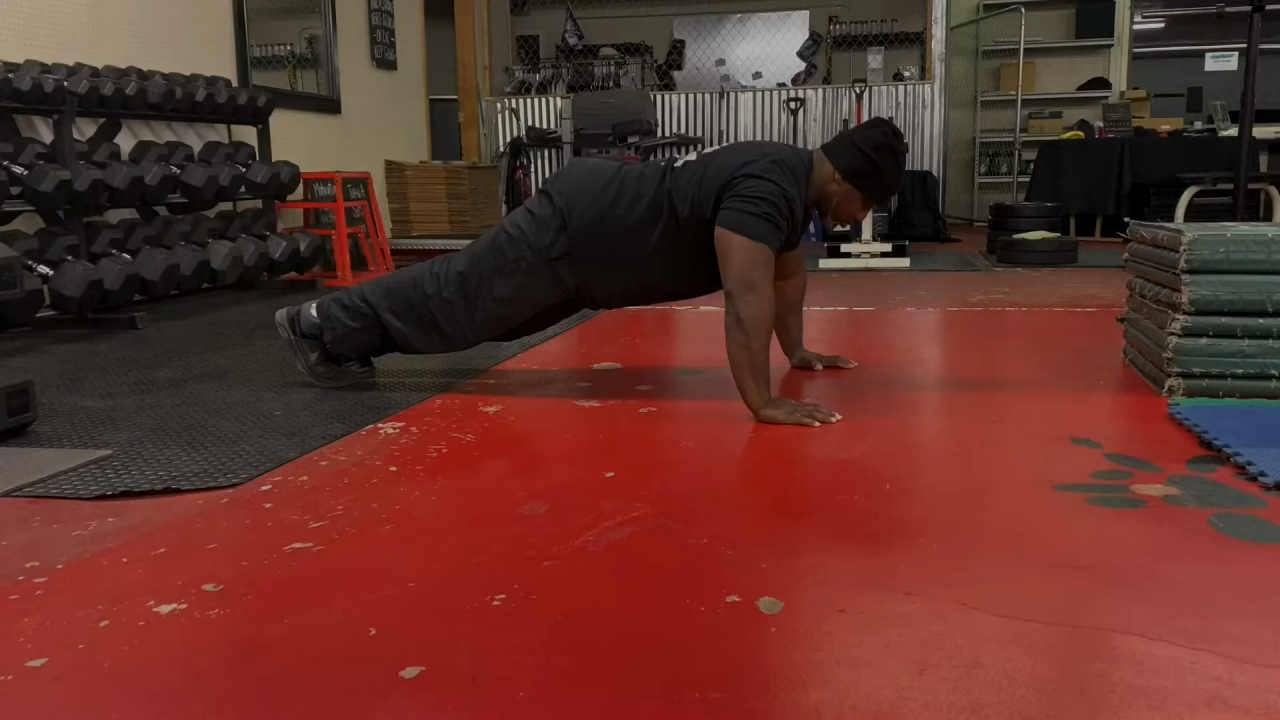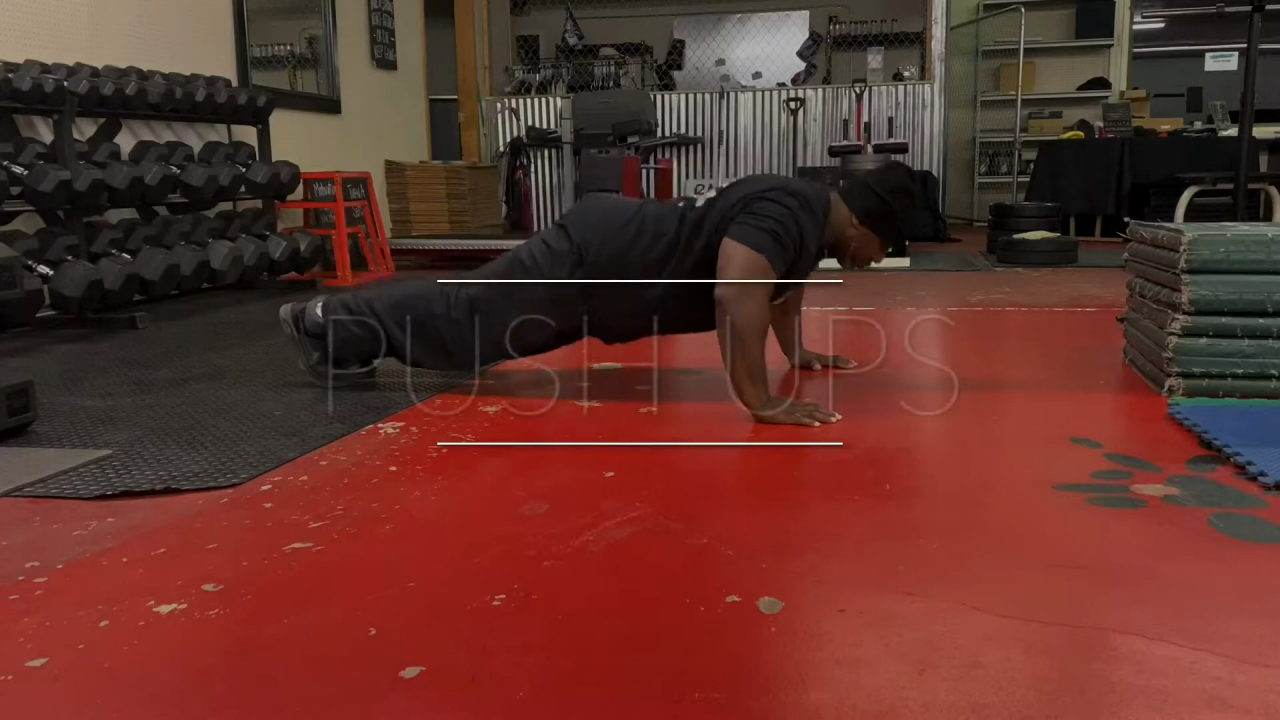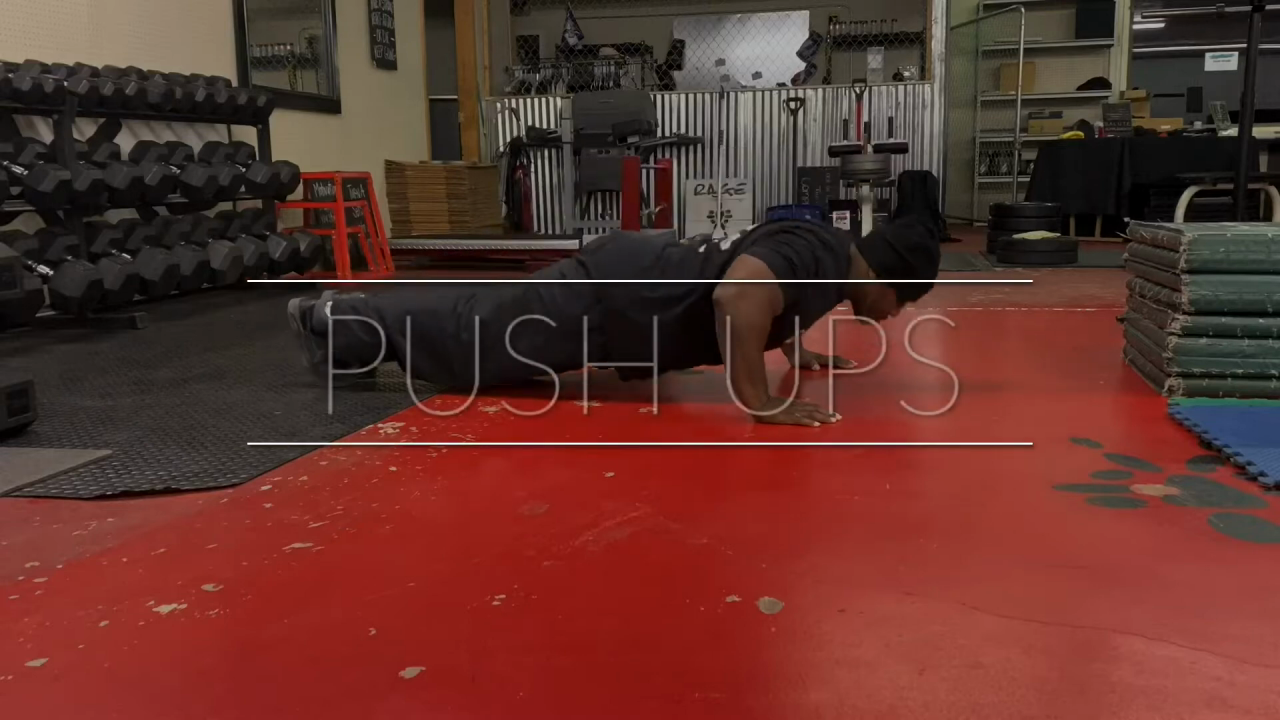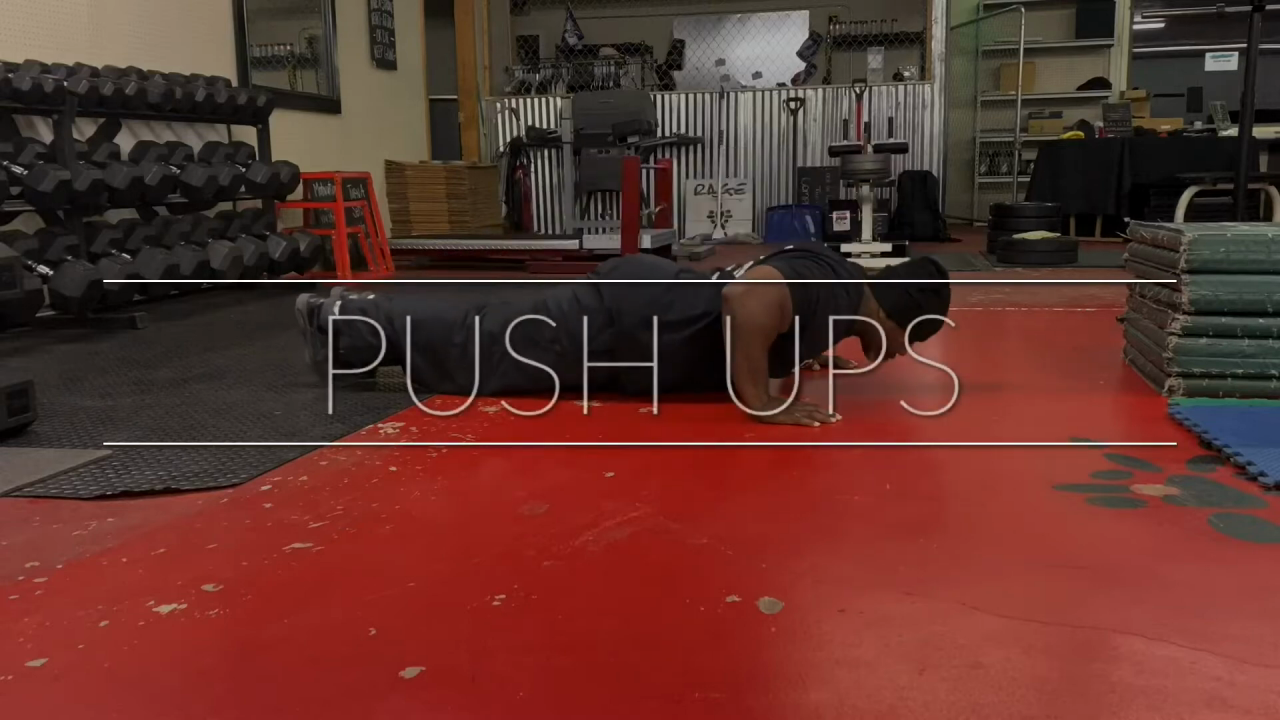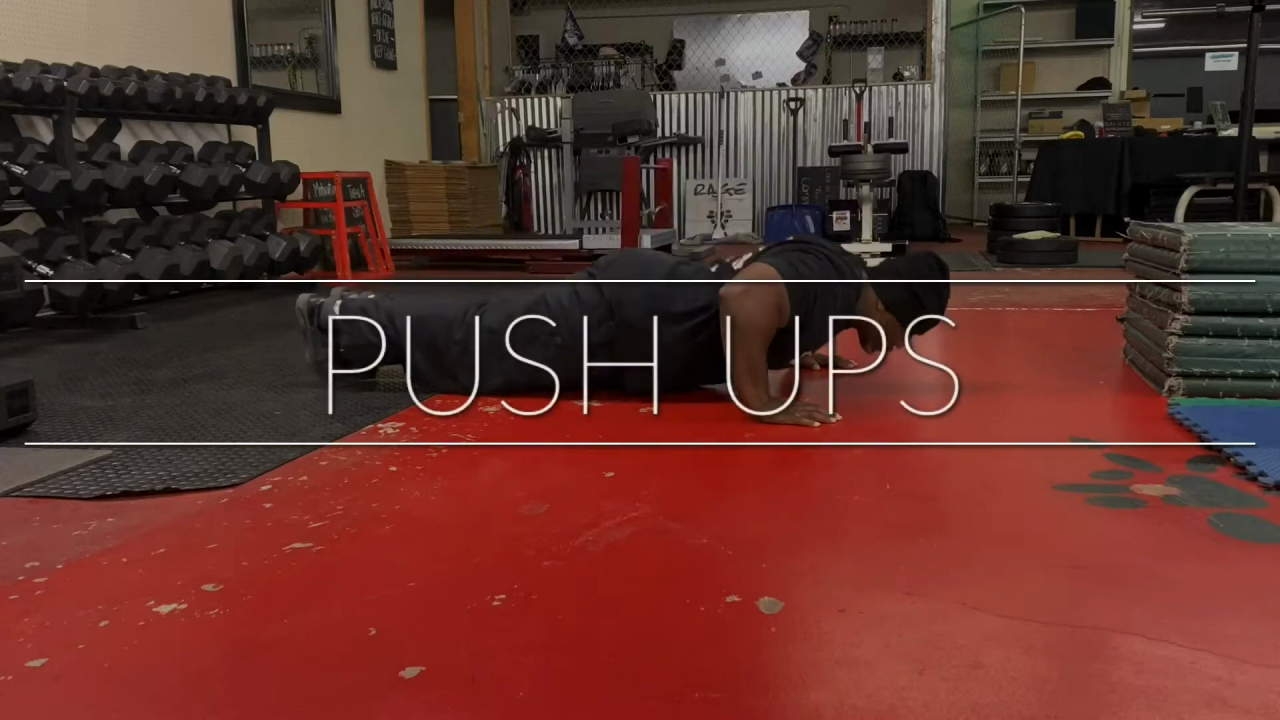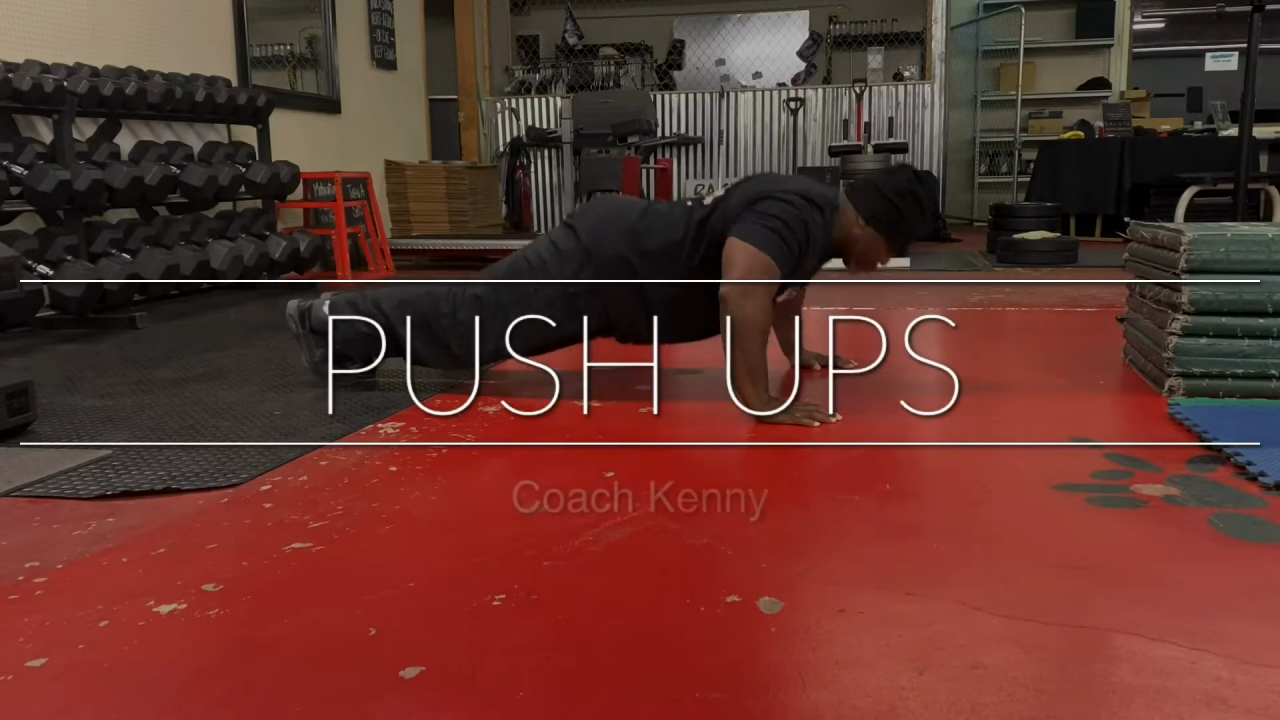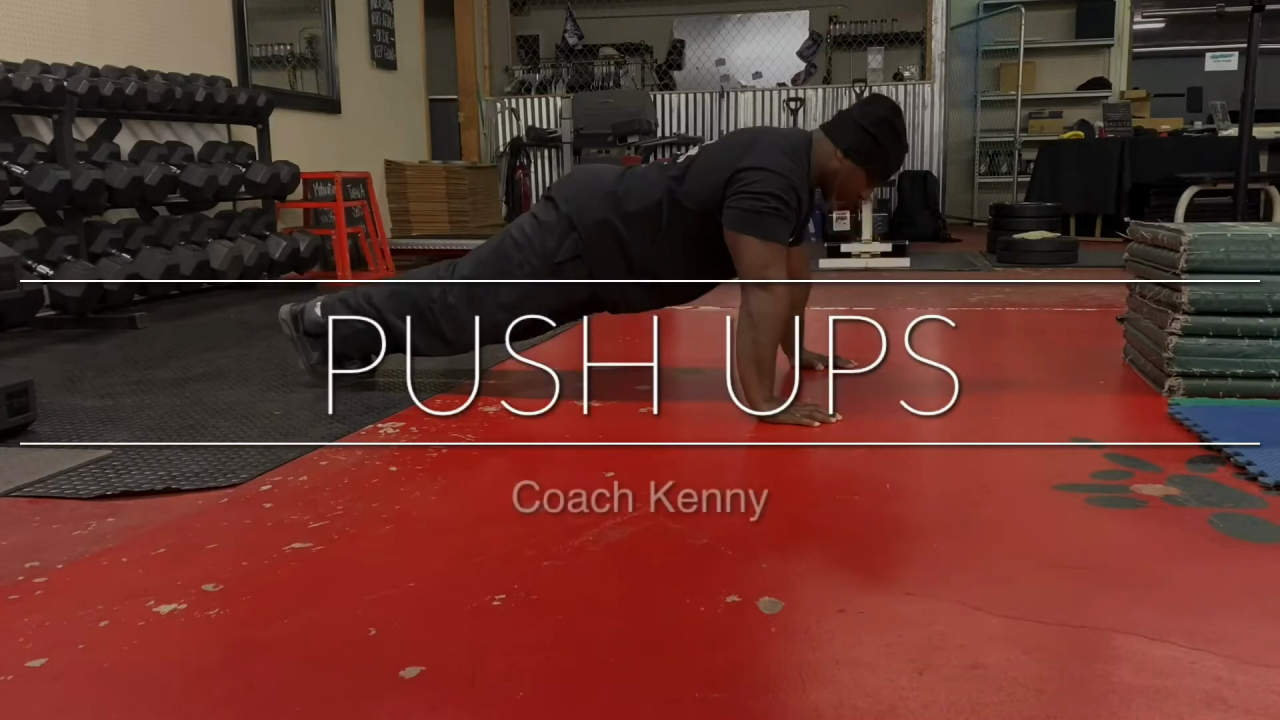
dt=0.3s
person 1, frame 1
left shoulder: (797, 182)
right shoulder: (771, 186)
left elbow: (785, 268)
right elbow: (747, 288)
left wrist: (797, 350)
right wrist: (762, 402)
left hip: (597, 232)
right hip: (576, 226)
left knee: (489, 311)
right knee: (453, 303)
left ankle: (343, 331)
right ankle: (319, 323)
person 1, frame 2
left shoulder: (812, 215)
right shoulder: (788, 214)
left elbow: (783, 280)
right elbow: (737, 293)
left wrist: (797, 352)
right wrist: (760, 402)
left hip: (609, 263)
right hip: (589, 264)
left knee: (481, 316)
right knee: (459, 323)
left ankle: (346, 328)
right ankle: (324, 323)
person 1, frame 3
left shoulder: (830, 254)
right shoulder: (818, 260)
right elbow: (735, 297)
left wrist: (794, 347)
right wrist: (760, 403)
left hip: (629, 284)
right hip: (607, 303)
left knee: (488, 321)
right knee: (470, 337)
left ankle: (354, 312)
right ankle: (330, 319)
person 1, frame 4
left shoulder: (837, 280)
right shoulder: (835, 294)
right elbow: (743, 297)
left wrist: (798, 353)
right wrist: (759, 399)
left hip: (639, 299)
right hip: (616, 325)
left knee: (490, 327)
right knee: (473, 348)
left ankle: (360, 315)
right ankle: (339, 319)
person 1, frame 5
left shoulder: (837, 275)
right shoulder: (829, 282)
right elbow: (741, 298)
left wrist: (797, 354)
right wrist: (758, 399)
left hip: (634, 302)
right hip: (614, 316)
left knee: (488, 327)
right knee: (474, 342)
left ankle: (361, 314)
right ankle: (338, 318)
person 1, frame 6
left shoulder: (819, 213)
right shoulder: (801, 214)
left elbow: (777, 283)
right elbow: (740, 286)
left wrist: (797, 352)
right wrist: (759, 400)
left hip: (622, 256)
right hip: (598, 264)
left knee: (476, 313)
right knee: (465, 322)
left ankle: (346, 317)
right ankle: (331, 319)
person 1, frame 7
left shoulder: (798, 167)
right shoulder: (772, 173)
left elbow: (793, 272)
right elbow: (763, 290)
left wrist: (793, 352)
right wrist: (761, 400)
left hip: (606, 238)
right hip: (583, 233)
left knee: (467, 303)
right knee: (455, 308)
left ankle: (336, 322)
right ankle: (322, 323)
